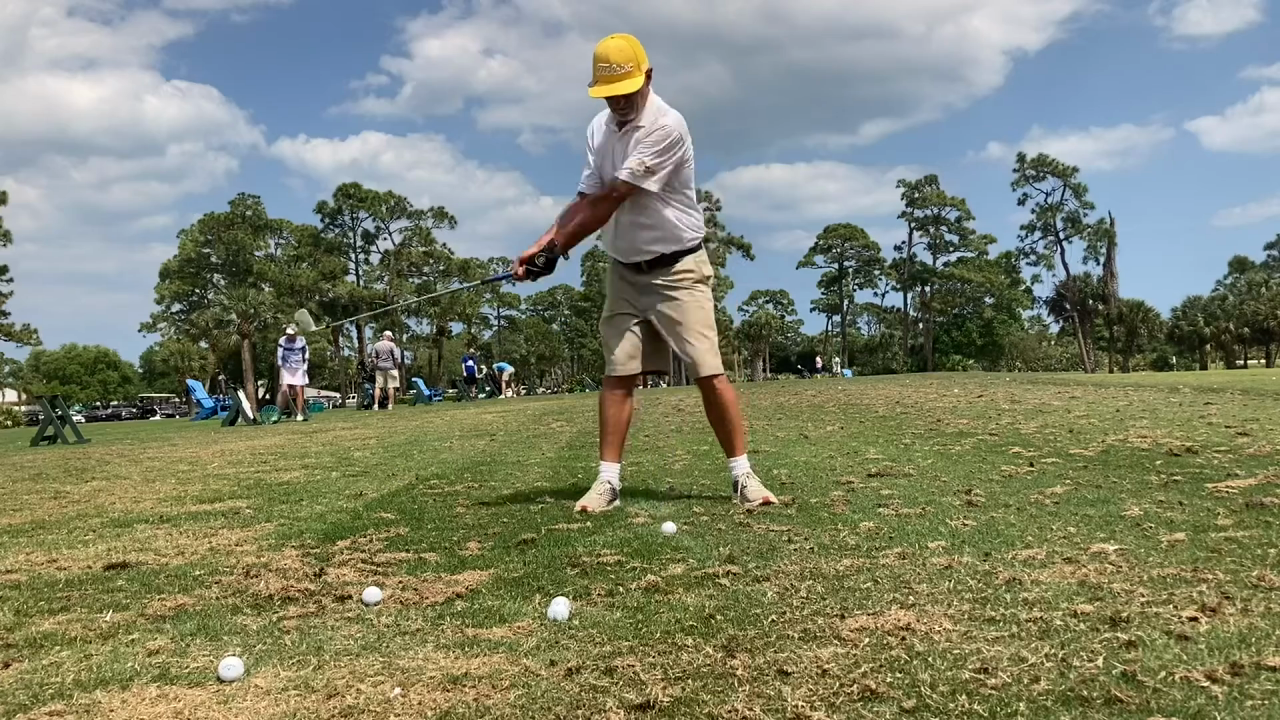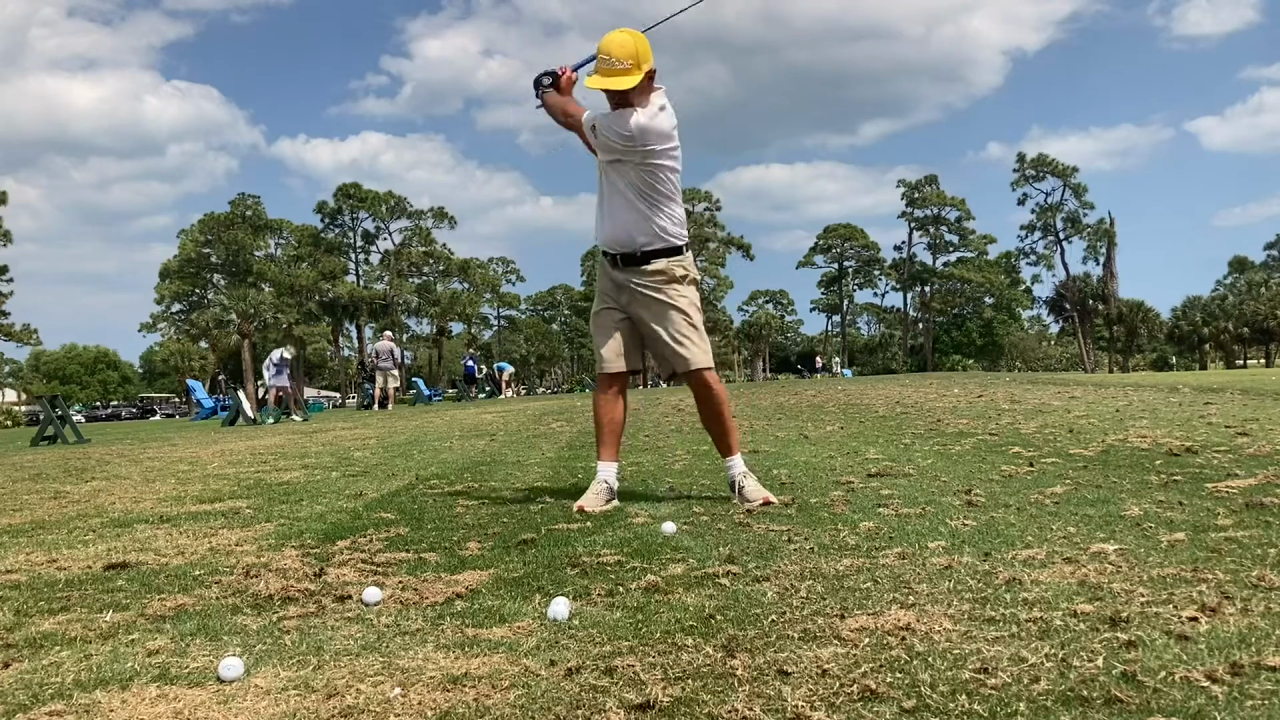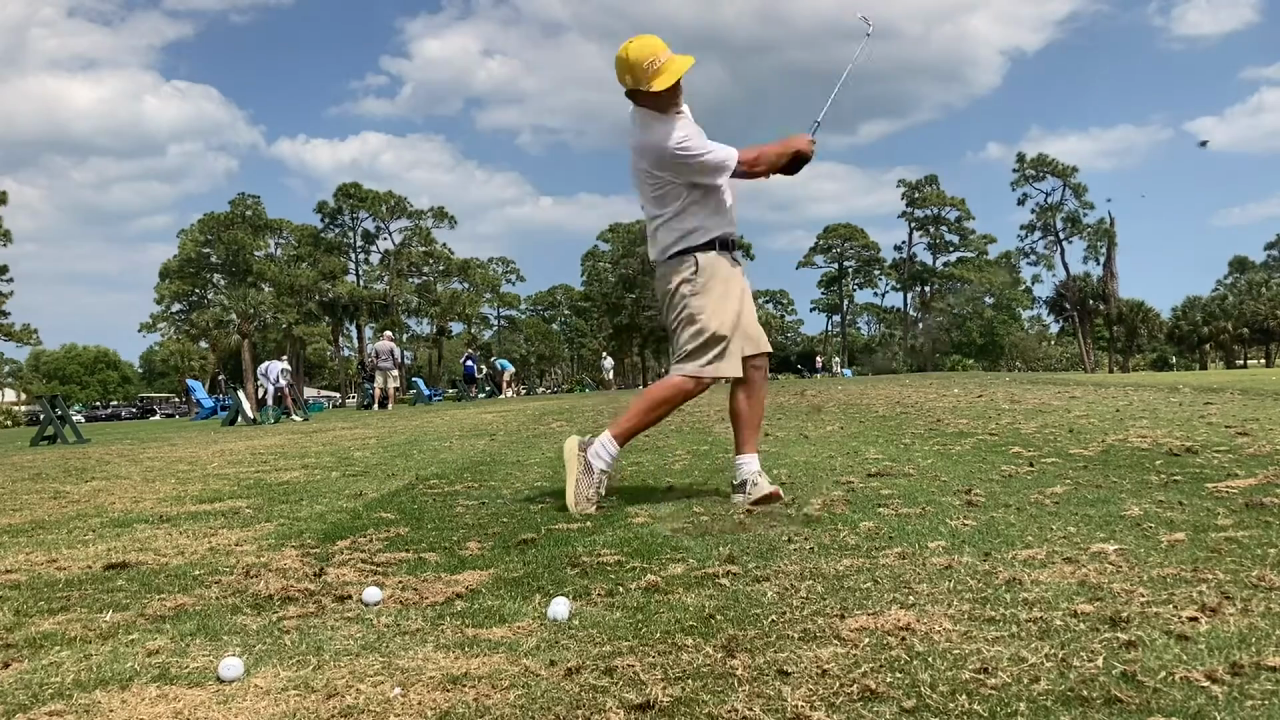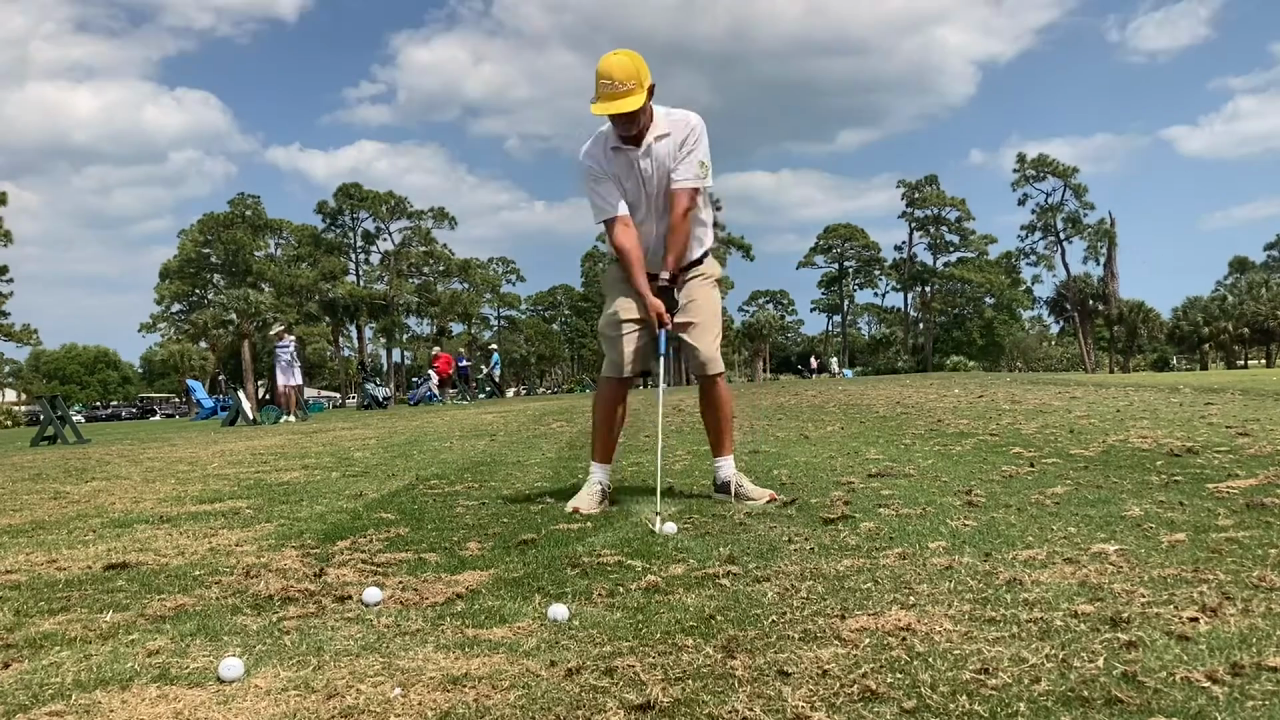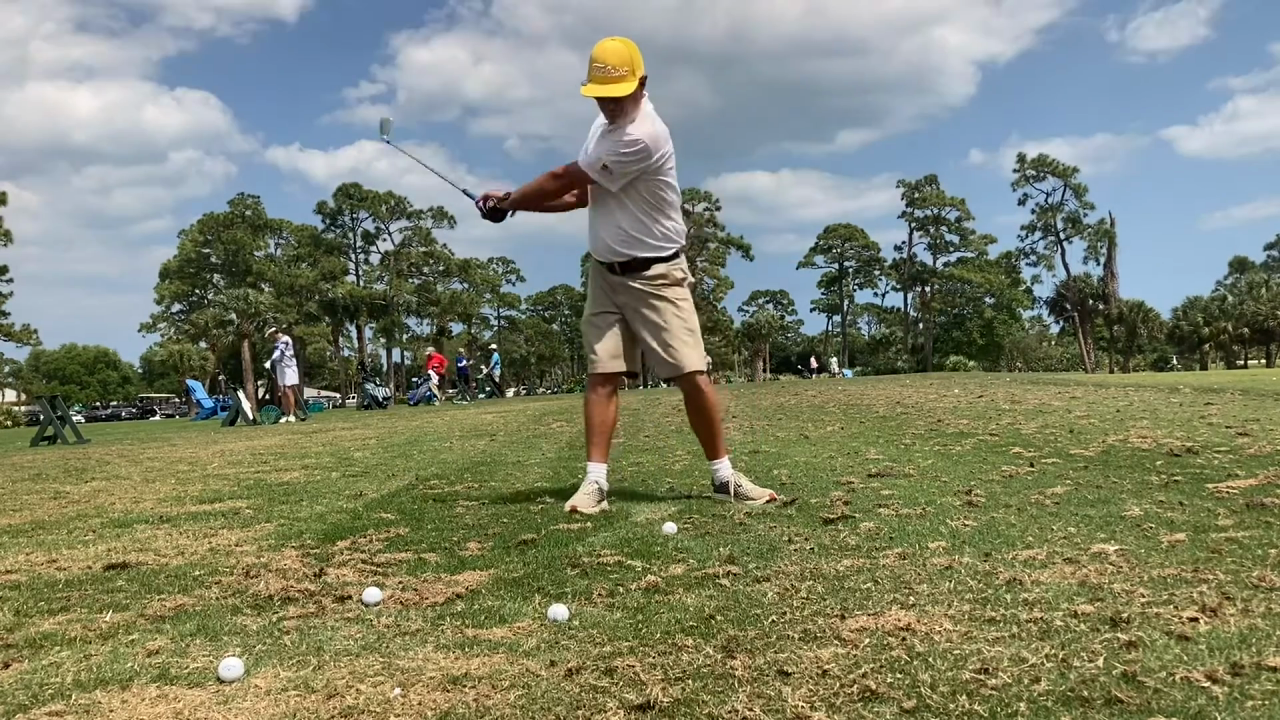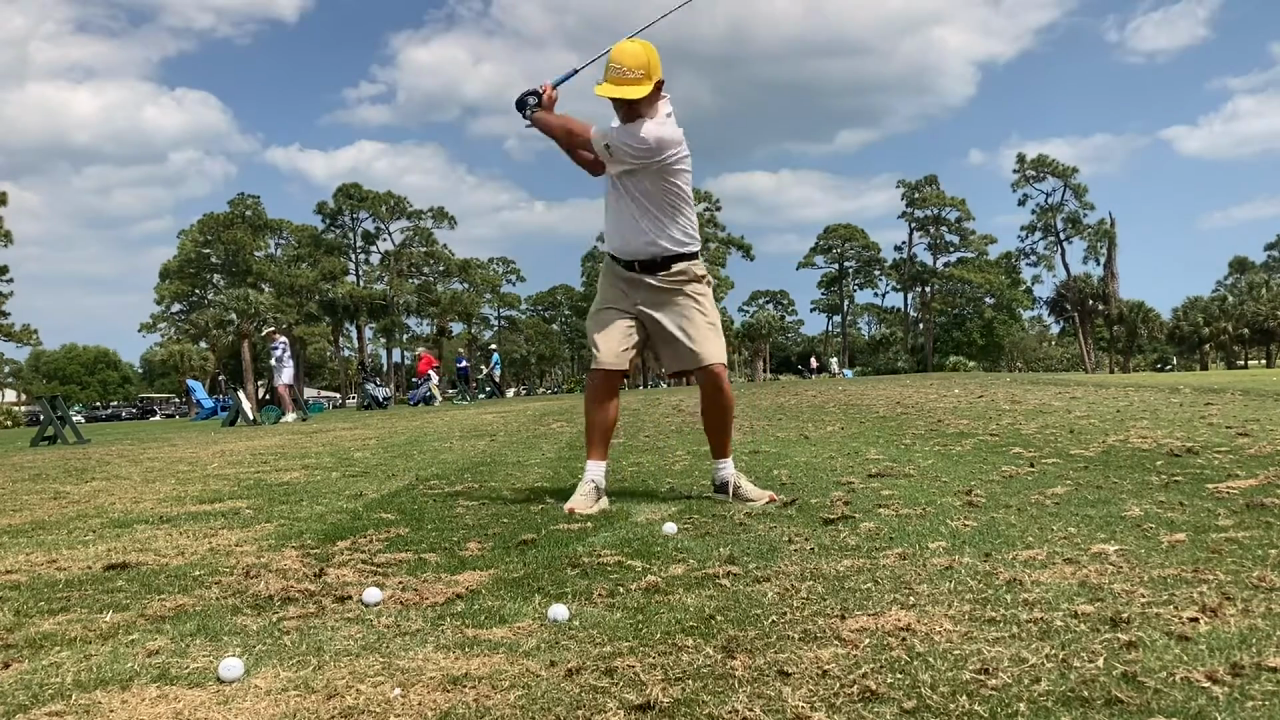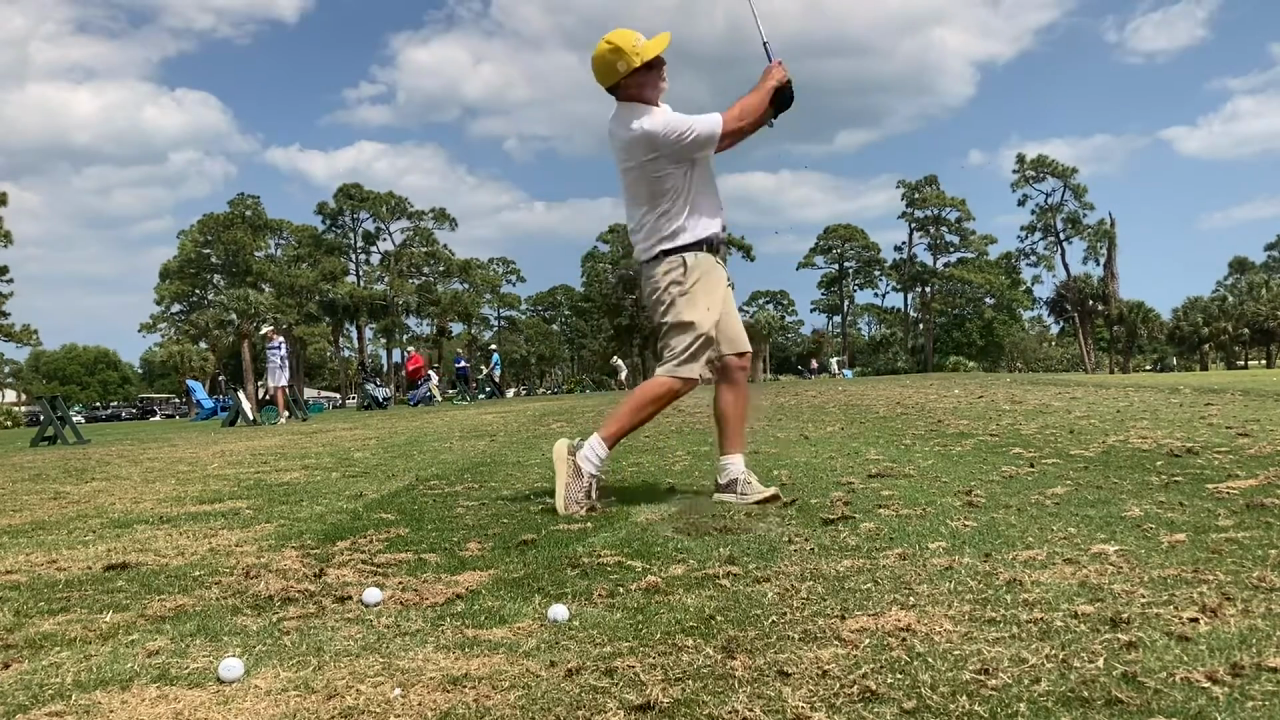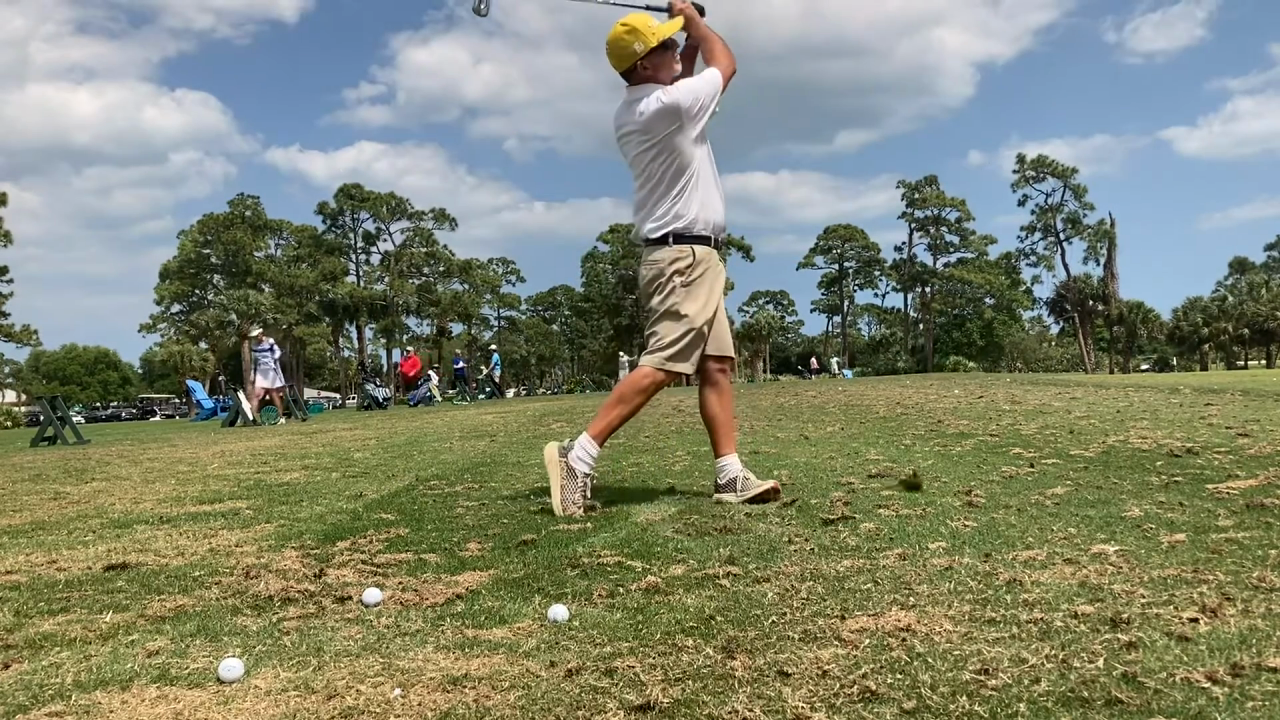
dt=0.5s
person 1, frame 1
left shoulder: (667, 126)
right shoulder: (600, 128)
left elbow: (608, 201)
right elbow: (589, 196)
left wrist: (555, 248)
right wrist: (545, 242)
left hip: (679, 270)
right hip: (625, 272)
left knee: (710, 373)
right knee: (619, 374)
left ankle: (743, 475)
right ankle: (608, 479)
person 1, frame 2
left shoulder: (643, 125)
right shoulder: (631, 109)
left elbow: (574, 119)
right elbow: (604, 149)
left wrist: (552, 96)
right wrist: (566, 96)
left hip: (661, 269)
right hip: (614, 266)
left knee: (698, 370)
right knee: (610, 372)
left ankle: (739, 473)
right ankle: (606, 479)
person 1, frame 3
left shoulder: (666, 115)
right shoulder: (663, 140)
left elbow: (725, 159)
right elbow: (745, 165)
left wrist: (782, 152)
right wrist: (794, 146)
left hip: (713, 261)
right hip: (697, 265)
left knee: (752, 363)
right knee: (696, 372)
left ankle: (749, 475)
right ankle: (598, 452)
person 1, frame 4
left shoulder: (687, 128)
right shoulder: (595, 154)
left elbow: (682, 209)
right elbow: (620, 229)
left wrist: (669, 278)
right wrist: (646, 293)
left hip: (690, 269)
right hip: (630, 274)
left knee: (711, 370)
right knee: (616, 373)
left ankle: (726, 476)
right ankle: (598, 480)
person 1, frame 5
left shoulder: (642, 136)
right shoulder: (611, 123)
left elbow: (569, 179)
right elbow: (580, 193)
left wrist: (511, 199)
right wrist: (514, 201)
left hip: (656, 275)
right hip: (606, 273)
left knee: (692, 374)
right knee: (602, 374)
left ankle: (724, 475)
right ankle: (595, 482)
person 1, frame 6
left shoulder: (658, 135)
right shoulder: (631, 120)
left elbow: (582, 138)
right elbow: (594, 162)
left wrist: (538, 114)
right wrist: (548, 116)
left hip: (675, 275)
right hip: (622, 273)
left knee: (713, 371)
right knee: (605, 372)
left ankle: (725, 475)
right ankle: (593, 480)
person 1, frame 7
left shoulder: (643, 116)
right shoulder: (648, 128)
left elbow: (713, 134)
right elbow: (733, 123)
left wrist: (763, 105)
right wrist: (770, 83)
left hip: (699, 262)
right hip: (683, 265)
left knee: (736, 363)
right knee: (678, 374)
left ankle: (733, 475)
right ankle: (586, 455)
person 1, frame 8
left shoulder: (632, 111)
right shoulder: (668, 105)
right elbow: (725, 66)
left hip: (687, 256)
right hip: (685, 256)
left knee: (716, 367)
right knee: (660, 367)
left ankle: (730, 476)
right ankle: (578, 455)
